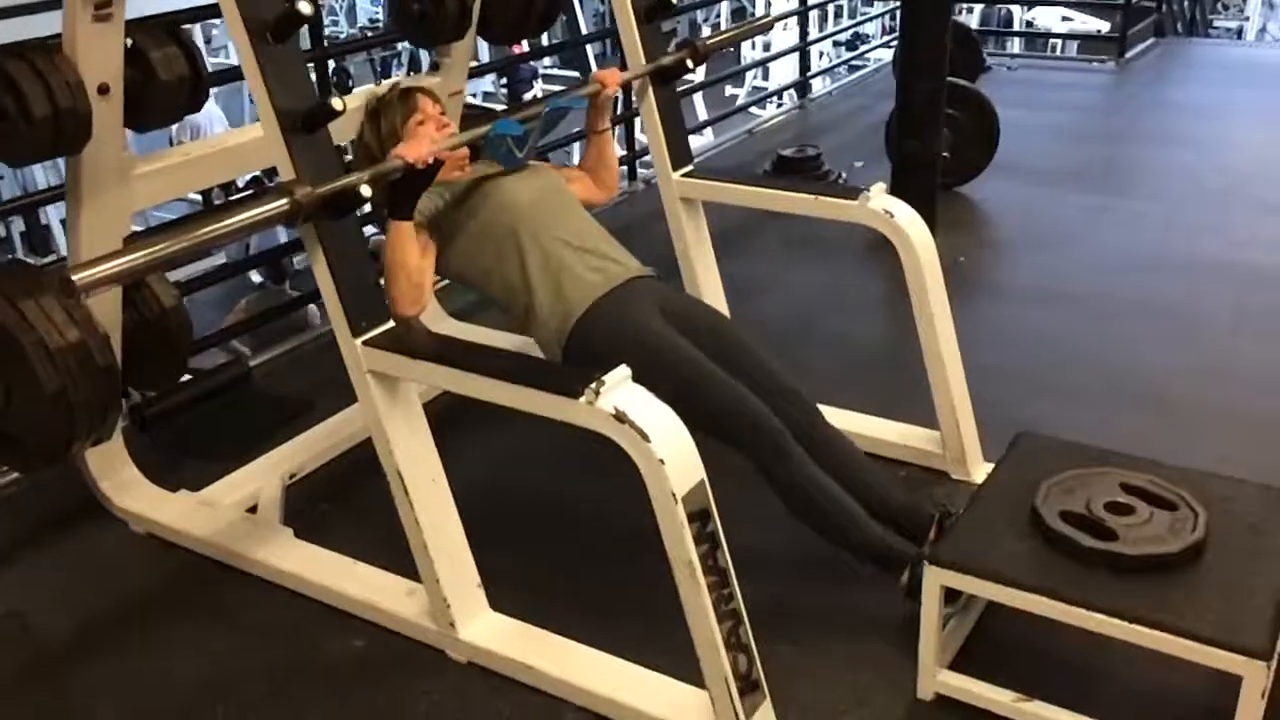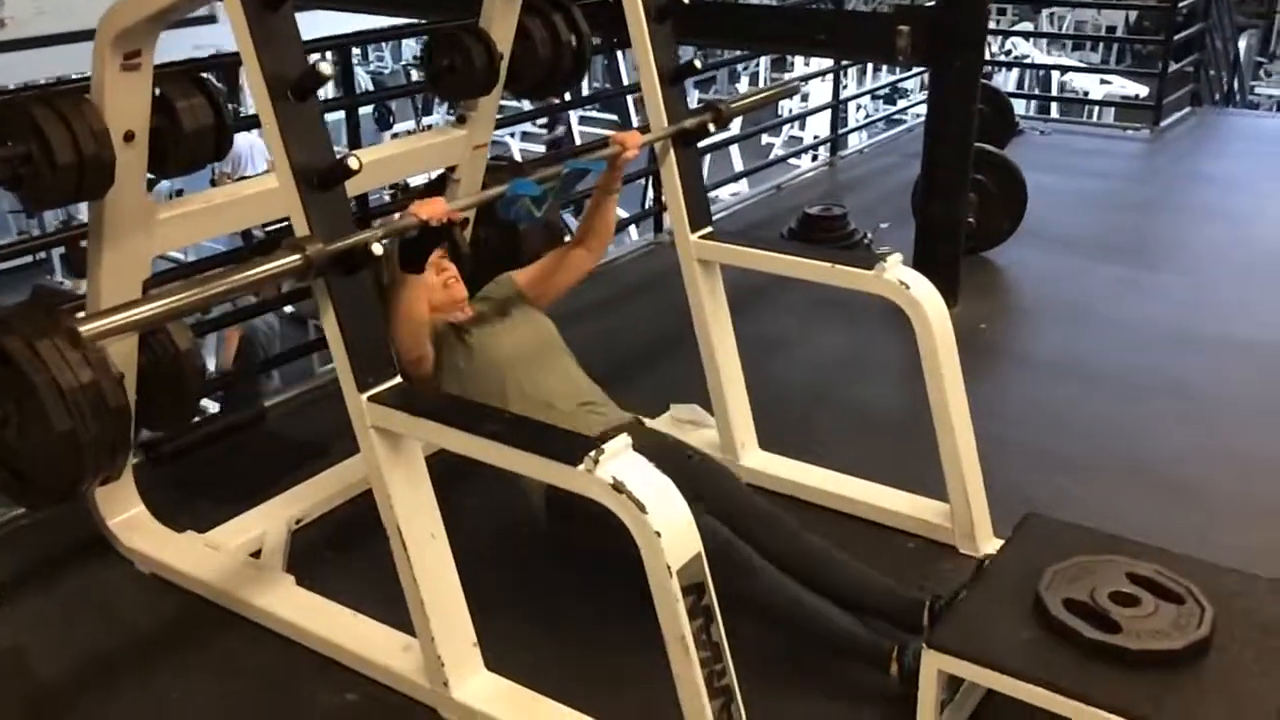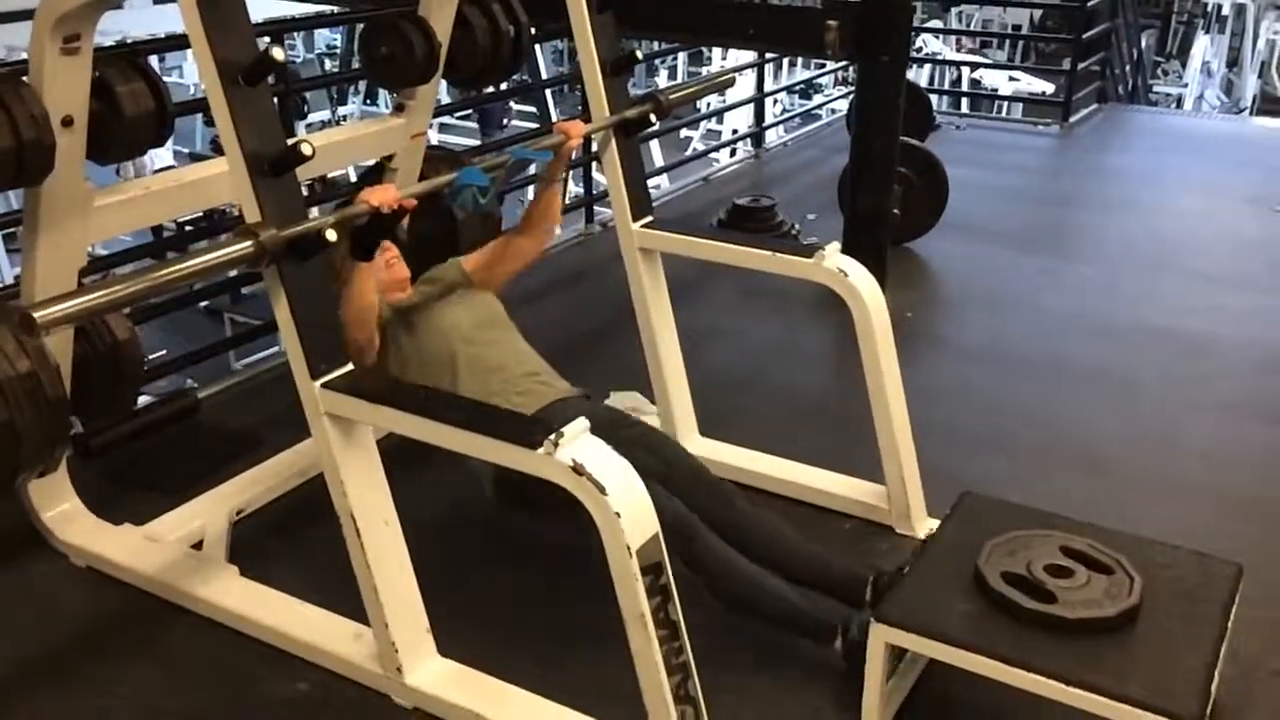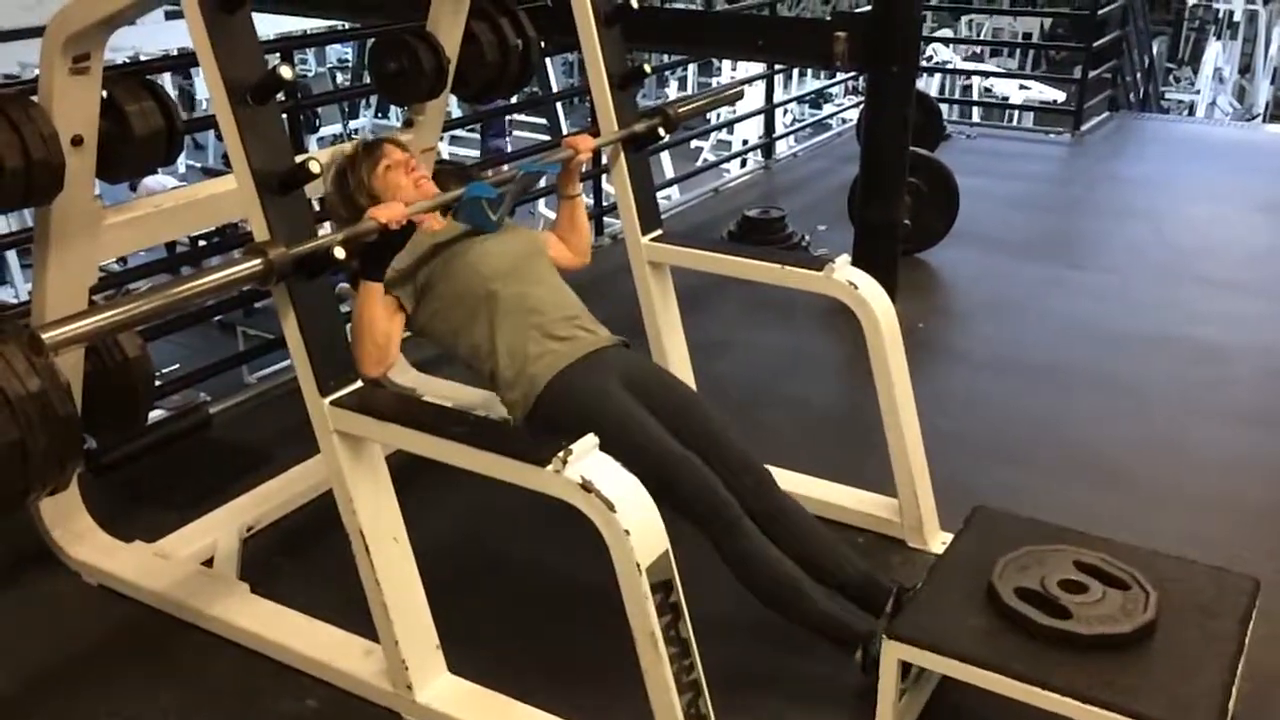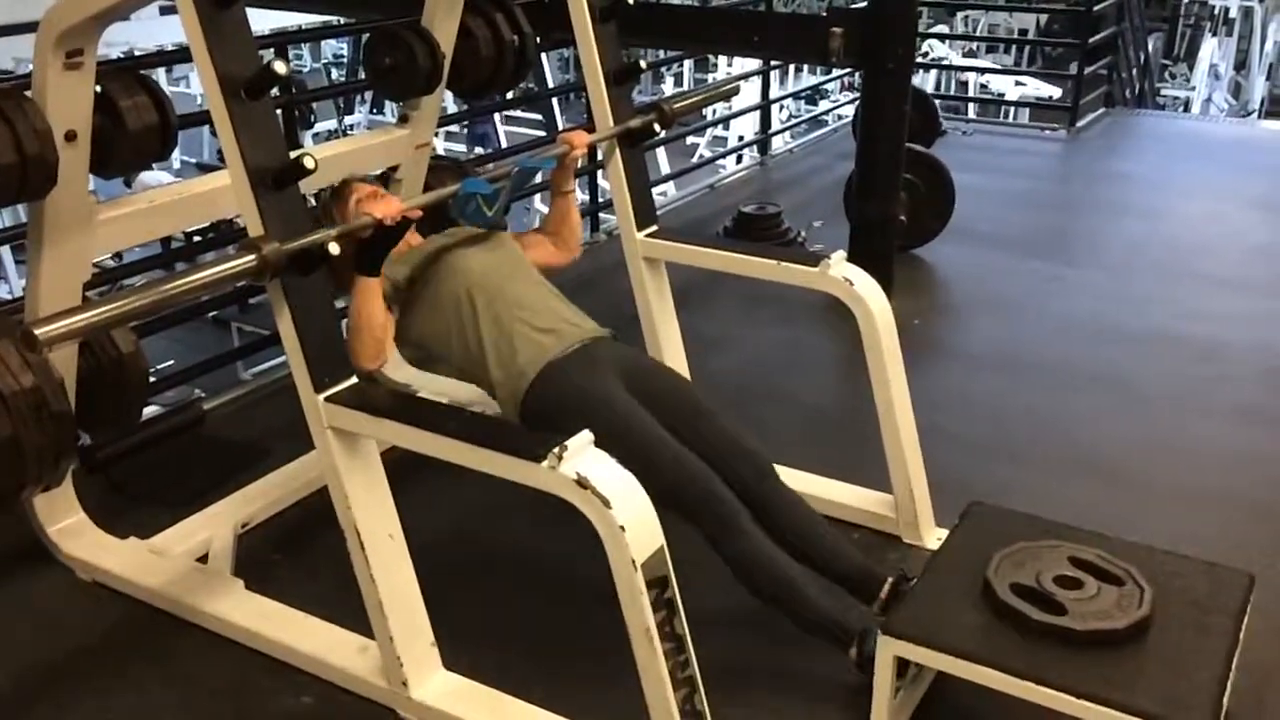
dt=1s
person 1, frame 1
left shoulder: (502, 168)
right shoulder: (430, 211)
left elbow: (599, 186)
right elbow: (407, 305)
left wrist: (598, 112)
right wrist: (401, 198)
left hip: (646, 292)
right hip: (594, 327)
left knee: (794, 411)
right knee: (760, 433)
left ankle: (927, 524)
right ankle: (910, 565)
person 1, frame 2
left shoulder: (500, 301)
right shoulder: (435, 357)
left elbow: (584, 250)
right elbow: (408, 346)
left wrist: (611, 178)
left hip: (627, 436)
left knee: (768, 526)
right knee: (726, 558)
left ankle: (926, 613)
right ankle: (899, 658)
person 1, frame 3
left shoulder: (443, 282)
right shoulder: (381, 332)
left elbow: (533, 236)
right elbow: (357, 344)
left wrist: (556, 166)
right wrist: (361, 244)
left hip: (578, 407)
left knee: (720, 500)
right knee: (681, 530)
left ankle: (868, 590)
right ankle: (843, 632)
person 1, frame 4
left shoulder: (482, 222)
right shoulder: (402, 265)
left elbow: (576, 252)
right elbow: (373, 365)
left wrist: (570, 176)
right wrist: (372, 258)
left hip: (615, 359)
right hip: (560, 390)
left knee: (753, 485)
right knee: (718, 511)
left ankle: (886, 599)
right ankle: (867, 642)
person 1, frame 5
left shoulder: (456, 239)
right shoulder: (392, 285)
left elbow: (562, 247)
right elbow: (367, 359)
left wrist: (563, 173)
right wrist: (368, 256)
left hip: (608, 352)
right hip: (553, 387)
left knee: (753, 475)
right knee: (713, 505)
left ankle: (880, 589)
right ankle: (860, 637)
